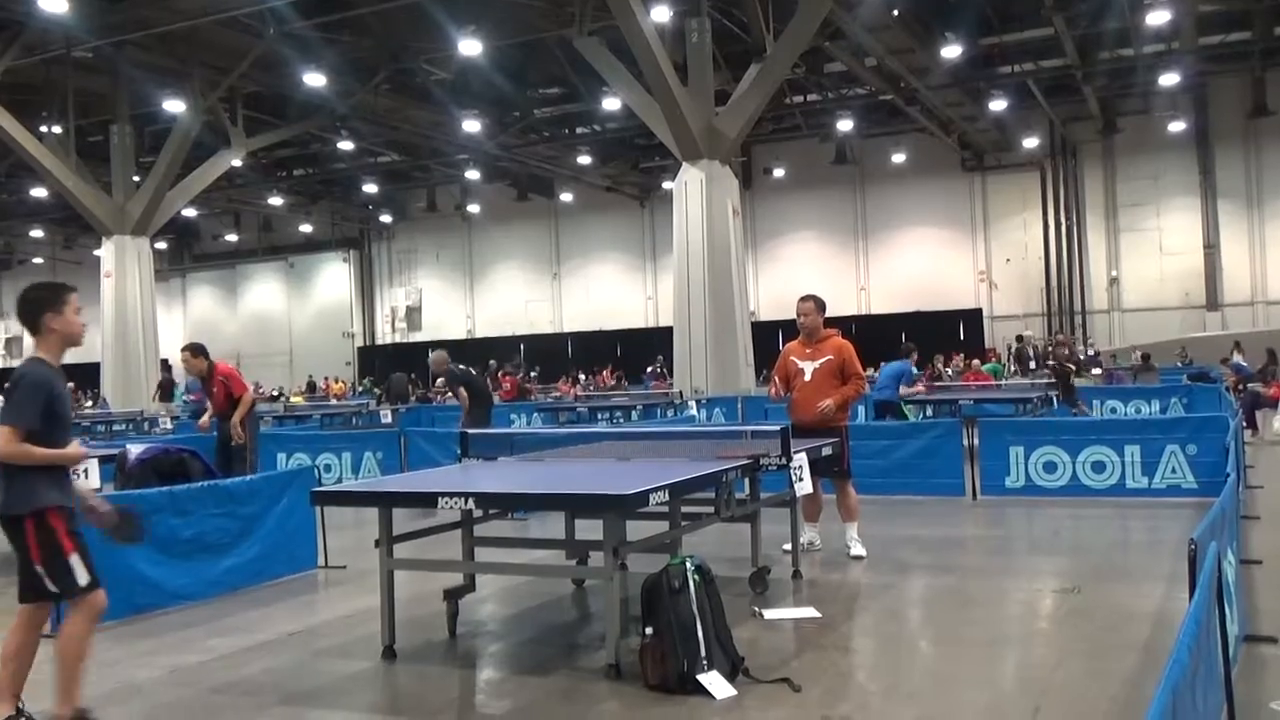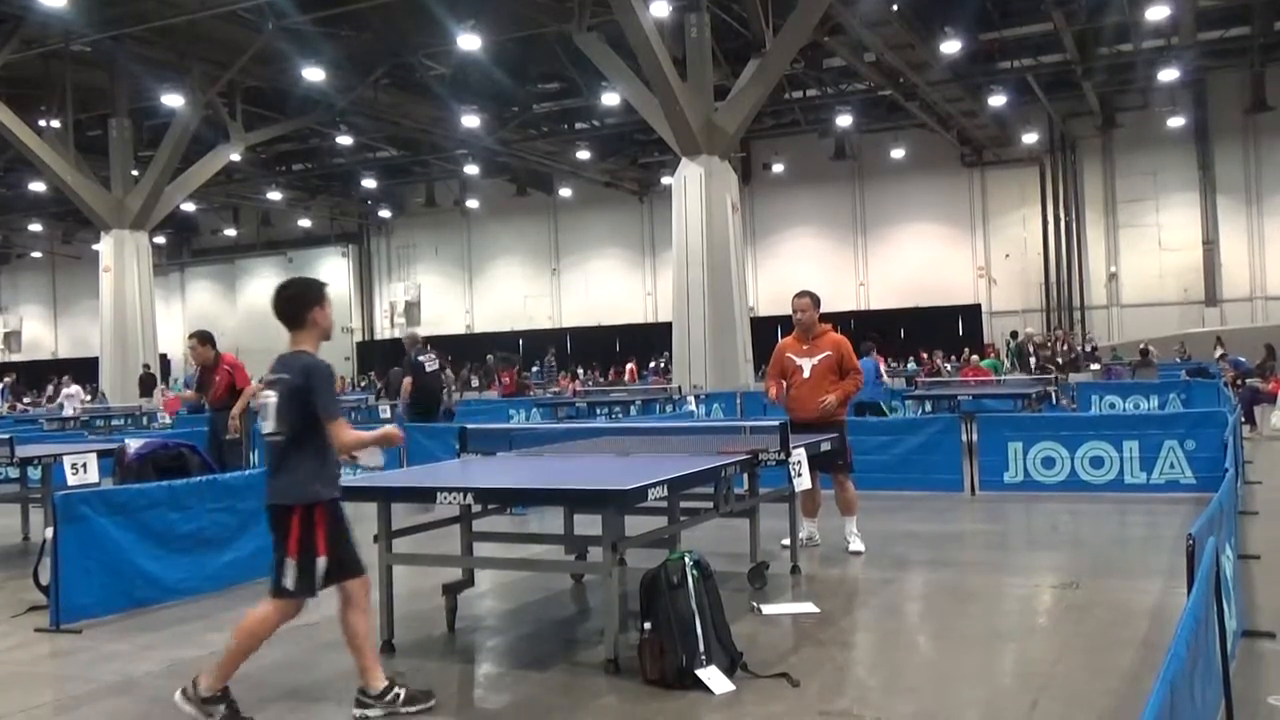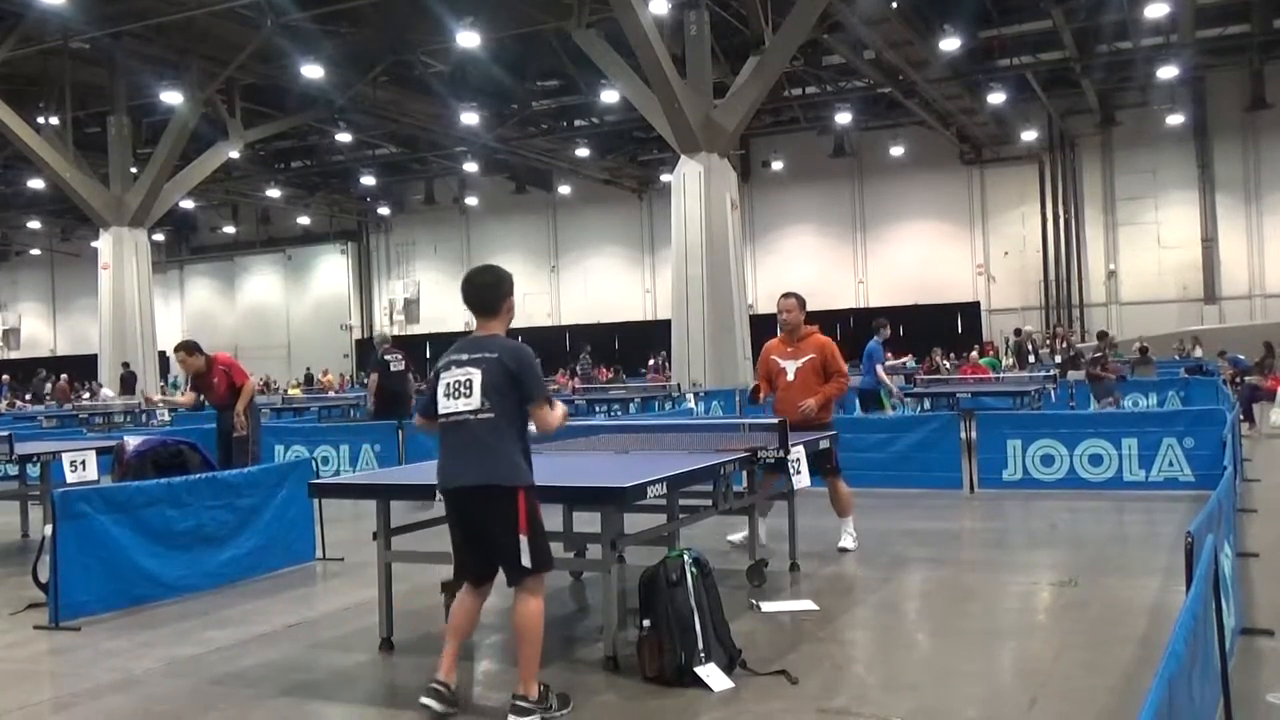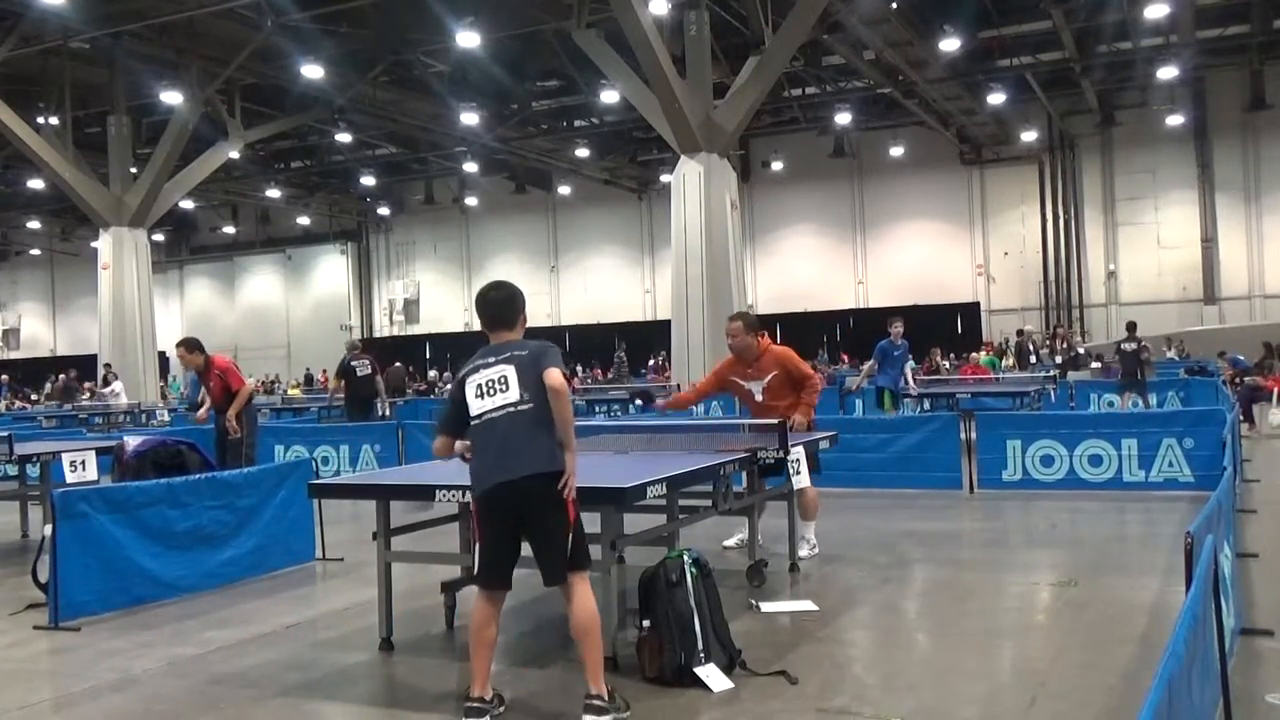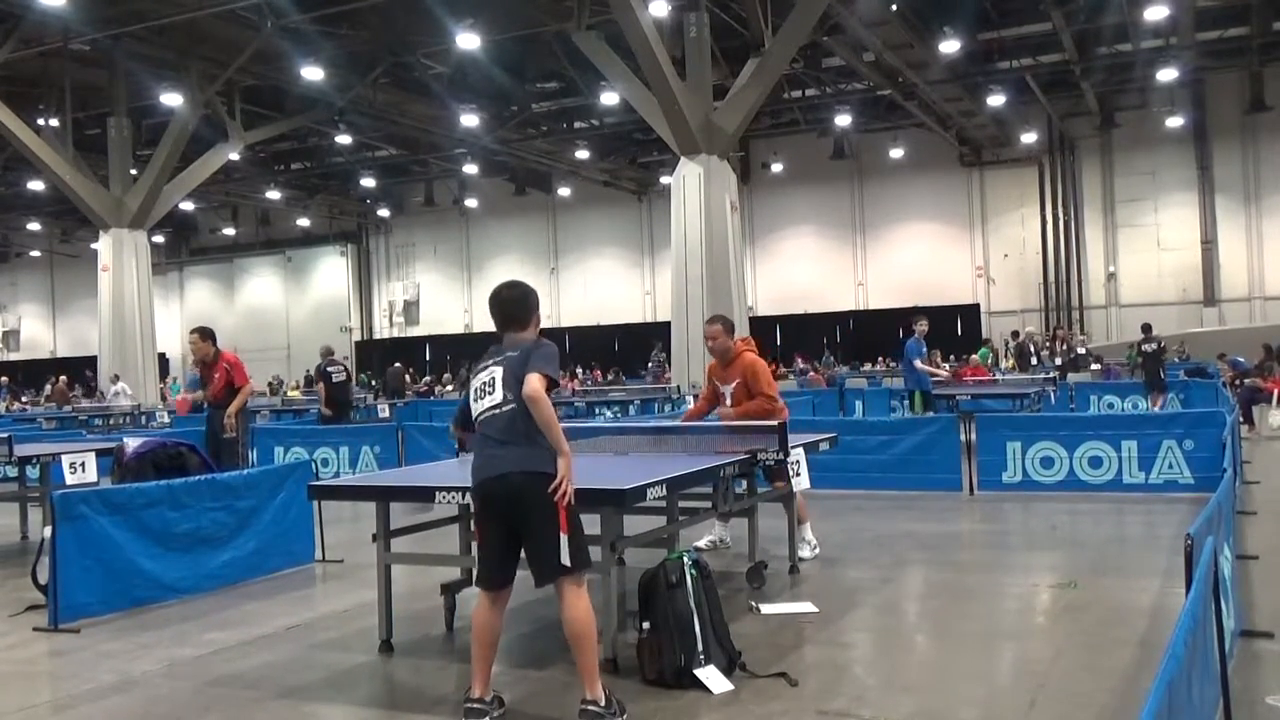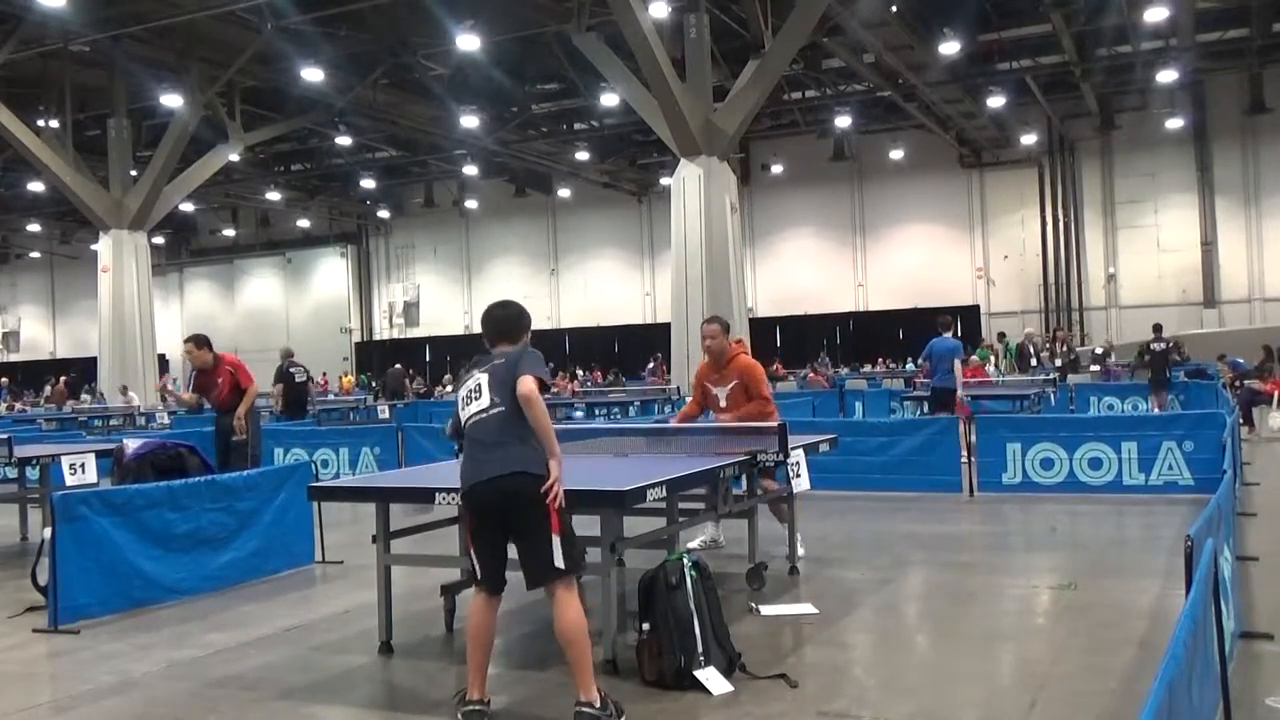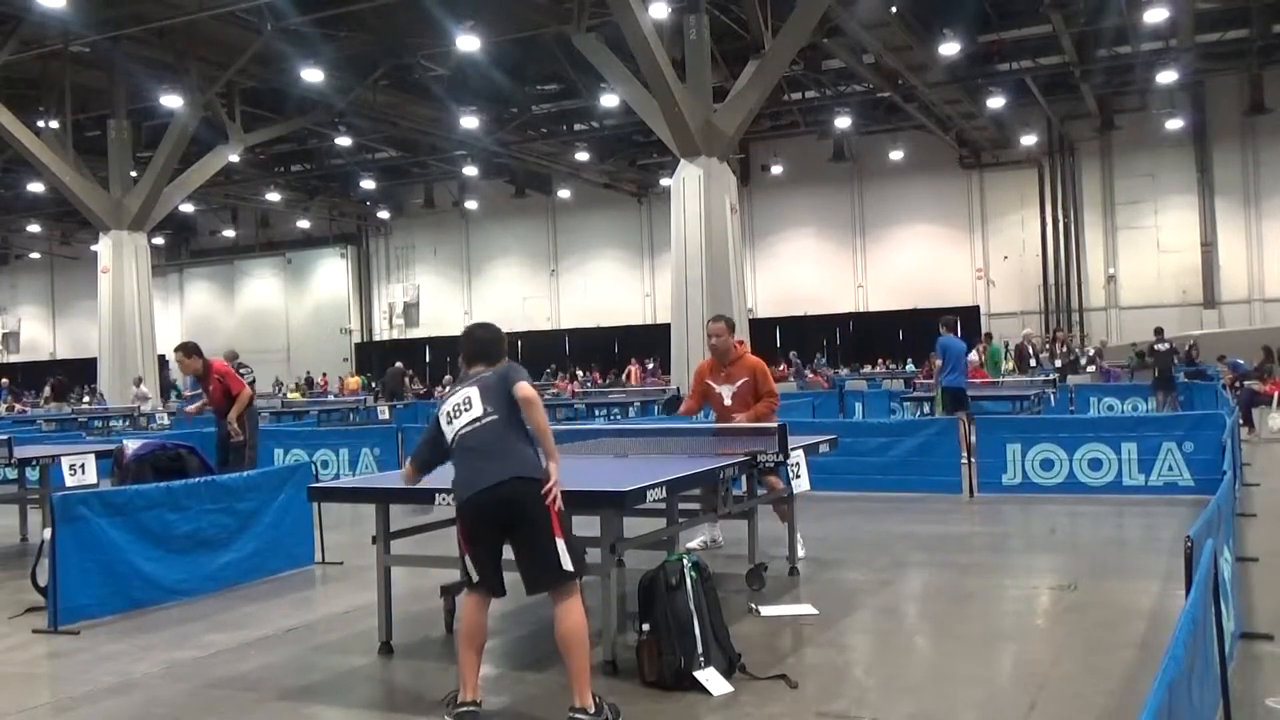
dt=0.7s
person 1, frame 1
left shoulder: (48, 376)
left wrist: (82, 495)
right wrist: (65, 455)
left hip: (46, 507)
left knee: (35, 609)
right knee: (89, 601)
person 1, frame 2
left shoulder: (280, 370)
right shoulder: (314, 370)
left elbow: (290, 436)
right elbow: (343, 438)
left wrist: (332, 446)
right wrist: (381, 435)
left hip: (307, 497)
right hip: (304, 501)
left knee: (355, 587)
right knee: (285, 603)
person 1, frame 3
left shoulder: (447, 360)
right shoulder: (516, 355)
left elbow: (422, 421)
right elbow: (545, 422)
right wrist: (560, 411)
left hip: (455, 485)
right hip: (503, 483)
left knee: (474, 584)
right knee: (528, 584)
left ankle: (443, 682)
person 1, frame 4
left shoulder: (468, 371)
right shoulder: (541, 351)
left elbow: (440, 446)
right elbow: (556, 386)
left wrist: (467, 448)
right wrist: (570, 451)
left hip: (490, 487)
right hip: (544, 477)
left knee: (490, 591)
right knee: (576, 581)
person 1, frame 5
left shoulder: (480, 369)
right shoulder: (539, 350)
left elbow: (461, 430)
right elbow: (534, 391)
right wrist: (563, 454)
left hip: (488, 483)
right hip: (535, 477)
left knee: (492, 590)
right knee: (571, 584)
person 1, frame 6
left shoulder: (469, 378)
right shoulder: (526, 356)
left elbow: (455, 430)
right elbow: (527, 392)
right wrist: (554, 457)
left hip: (476, 487)
right hip: (525, 479)
left knee: (487, 591)
right knee: (561, 586)
person 1, frame 7
left shoulder: (447, 404)
right shoulder: (509, 372)
left elbow: (411, 473)
right elbow: (527, 397)
left wrist: (421, 462)
right wrist: (553, 460)
left hip: (473, 498)
right hip: (523, 485)
left knee: (478, 592)
right knee: (565, 590)
person 2, frame 1
left shoulder: (841, 347)
right shoulder: (789, 350)
left elbow: (858, 381)
right elbow: (780, 382)
left wrist: (836, 400)
right wrist: (776, 391)
left hip: (832, 427)
right hip: (800, 428)
left knee: (842, 482)
left ankle: (853, 539)
right ankle: (810, 536)
person 2, frame 2
left shoulder: (837, 342)
right shoulder: (784, 346)
left elbow: (855, 376)
right elbow: (773, 377)
left wrist: (837, 396)
right wrist: (773, 390)
left hip: (830, 422)
right hip: (798, 423)
left knee: (841, 477)
left ankle: (852, 534)
right ankle: (809, 532)
person 2, frame 3
left shoulder: (823, 344)
right shoulder: (770, 348)
left elbow: (841, 379)
right elbow: (763, 380)
left wrist: (818, 401)
right wrist: (761, 393)
left hip: (816, 425)
left knee: (832, 479)
right knee: (765, 477)
left ankle: (848, 532)
right ankle: (756, 531)
person 2, frame 4
left shoulder: (781, 356)
right shoulder: (728, 367)
left elbow: (811, 381)
right elbow: (700, 391)
left wrist: (802, 411)
right wrist: (669, 403)
left hip: (795, 426)
left ankle: (808, 539)
right ankle: (749, 532)
person 2, frame 5
left shoulder: (752, 363)
right shoulder: (713, 368)
left elbow: (769, 402)
right elbow: (708, 400)
left wrist: (736, 413)
right wrist: (687, 417)
left knee: (781, 485)
left ankle: (807, 539)
right ankle: (720, 535)
person 2, frame 6
left shoulder: (747, 366)
right shoulder: (703, 370)
left elbow: (763, 404)
right elbow: (696, 404)
left wrist: (733, 417)
right wrist: (679, 420)
left knee: (767, 484)
left ankle: (793, 537)
right ankle: (713, 533)
person 2, frame 7
left shoulder: (753, 364)
right shoulder: (704, 369)
left elbow: (772, 398)
right elbow: (695, 402)
left wrist: (750, 416)
right wrist: (682, 409)
left knee: (773, 482)
left ankle: (794, 538)
right ankle: (712, 535)
